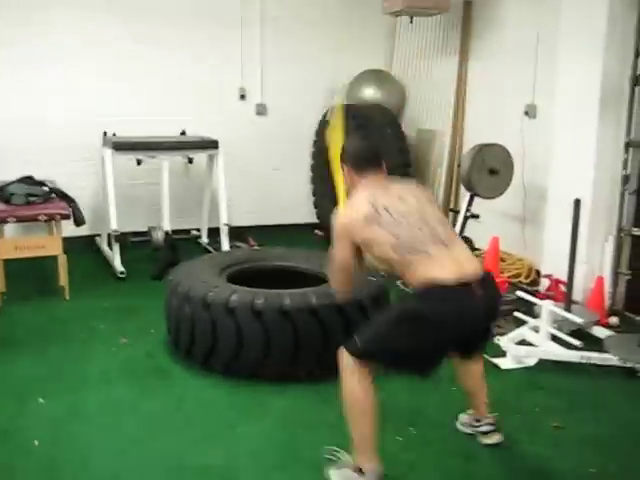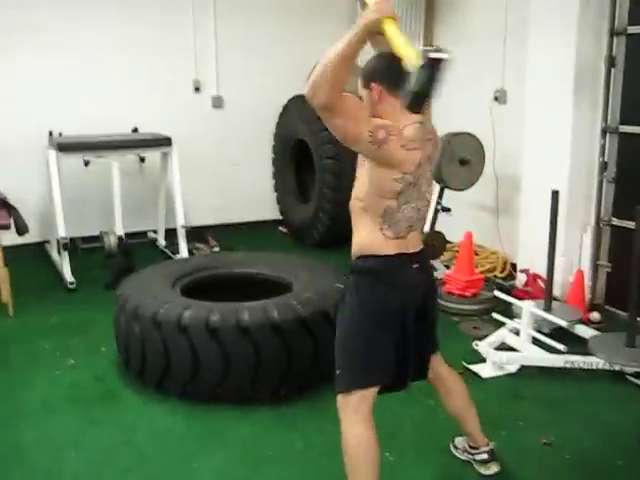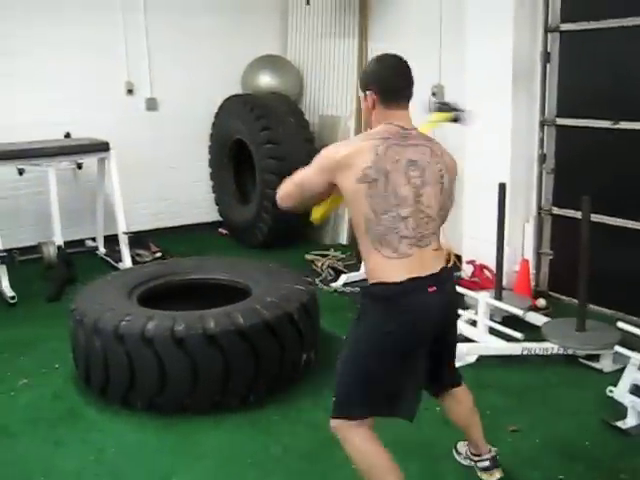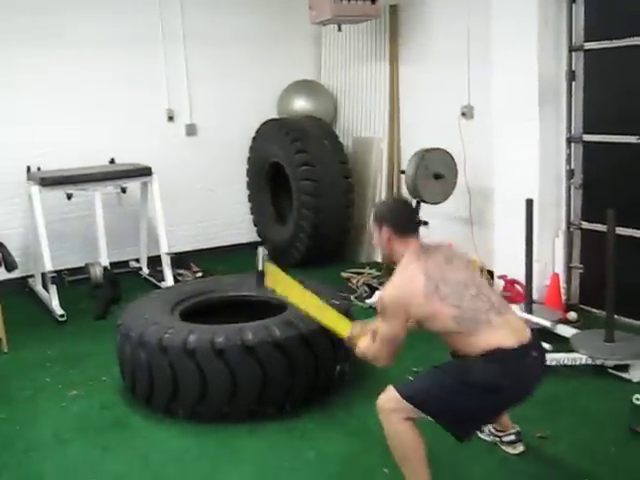
dt=1s
person 1, frame 1
left shoulder: (347, 216)
right shoulder: (414, 189)
left elbow: (339, 282)
left hip: (443, 301)
right hip: (484, 292)
left knee: (353, 362)
right knee: (462, 344)
right ankle: (484, 421)
person 1, frame 2
left shoulder: (388, 142)
right shoulder: (422, 122)
left elbow: (321, 96)
right elbow: (390, 65)
left hip: (378, 276)
right hip: (416, 270)
left knee: (354, 405)
right knee: (433, 364)
person 1, frame 3
left shoulder: (348, 154)
right shoulder: (442, 156)
left elbow: (285, 197)
left wrist: (331, 185)
left hip: (394, 301)
right hip: (442, 289)
left knee: (349, 422)
right knee: (444, 383)
person 1, frame 4
left shoulder: (397, 291)
right shoulder: (450, 255)
left elbow: (384, 358)
left wrist: (362, 344)
right wrist: (384, 328)
left hip: (500, 368)
right hip: (530, 357)
left knee: (391, 409)
right ankle: (506, 433)
